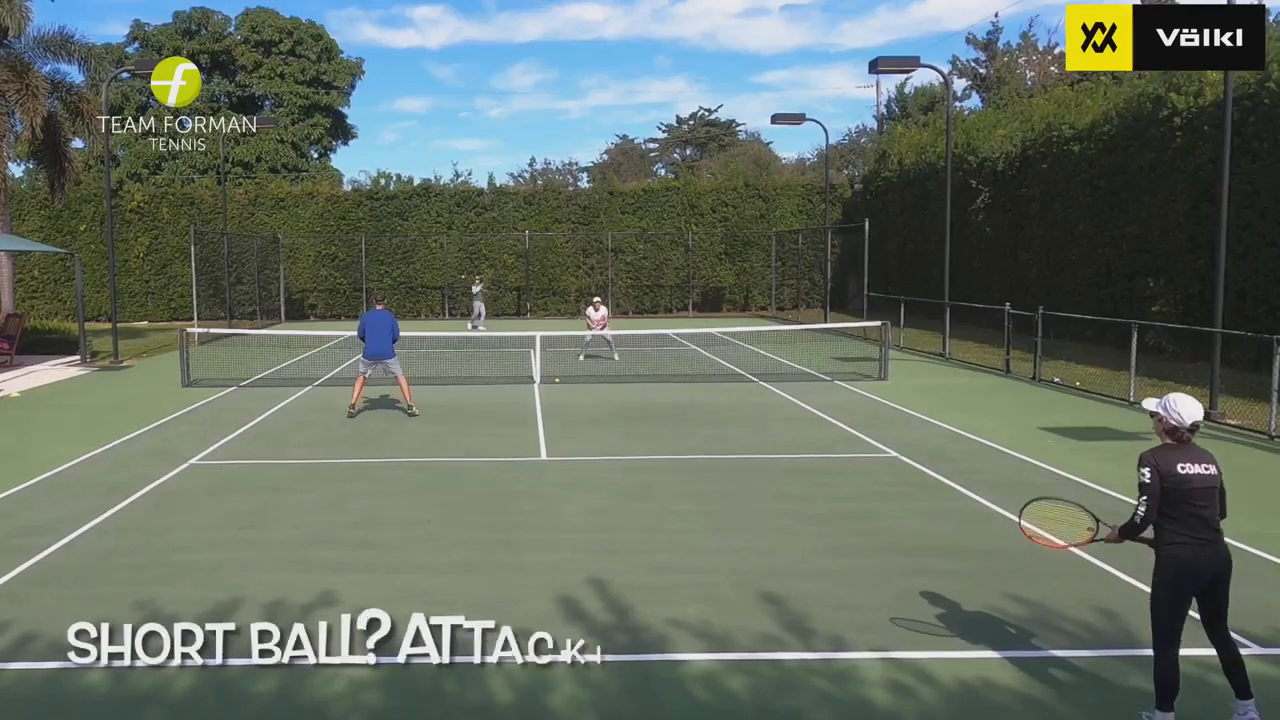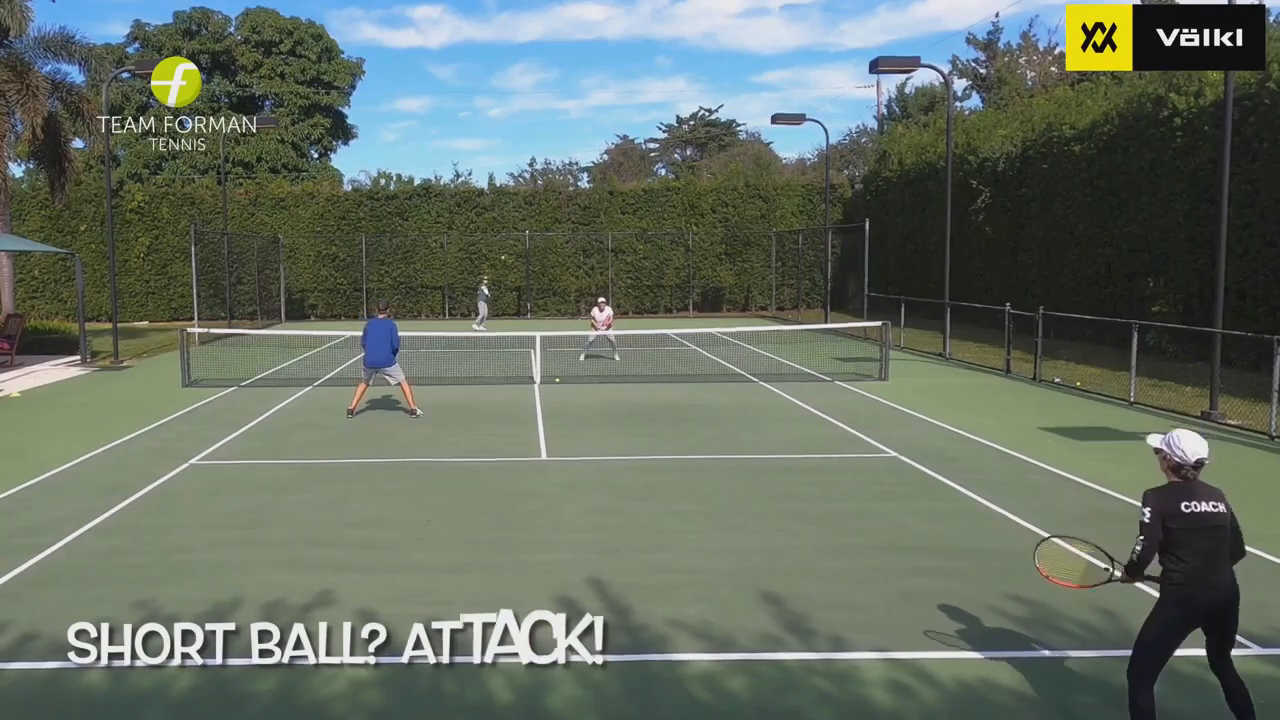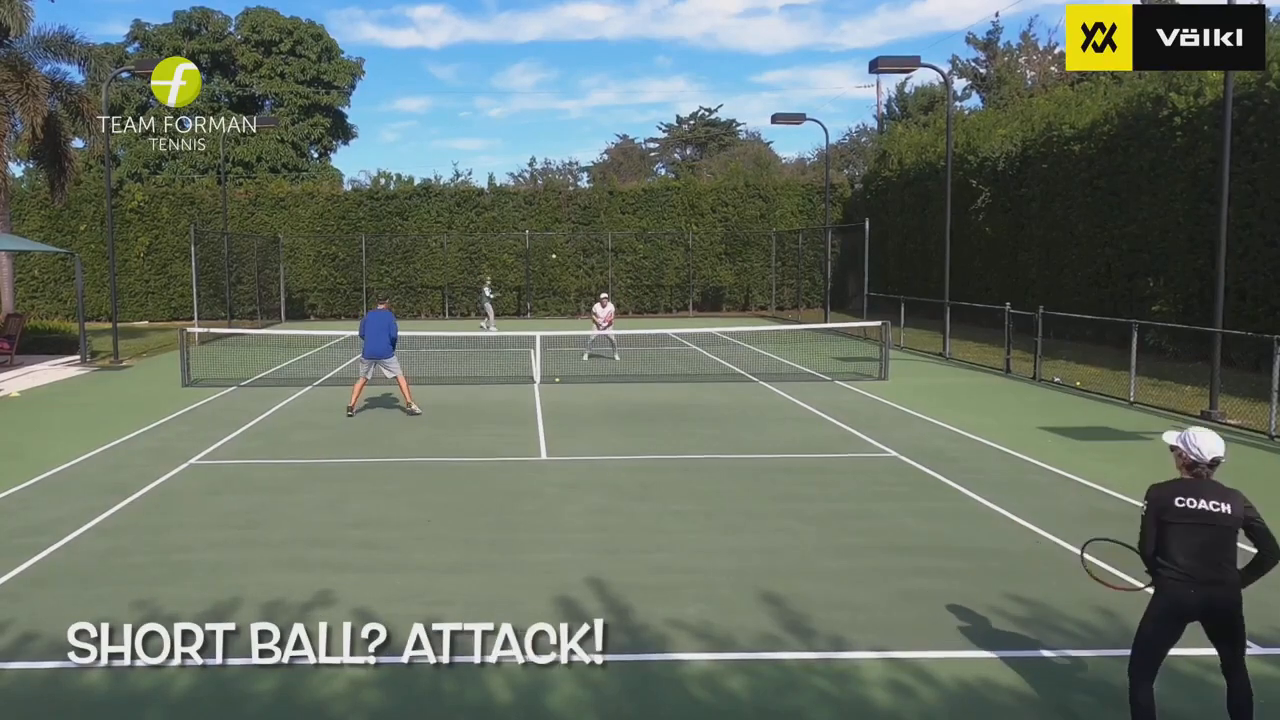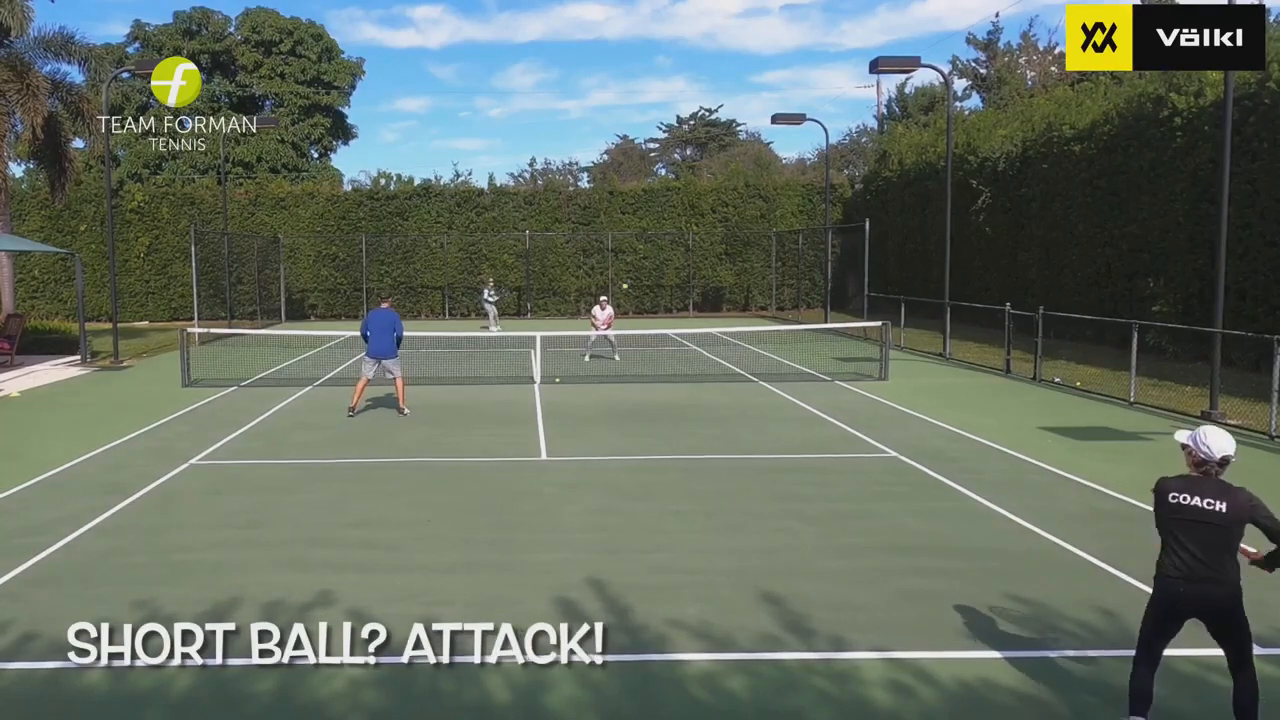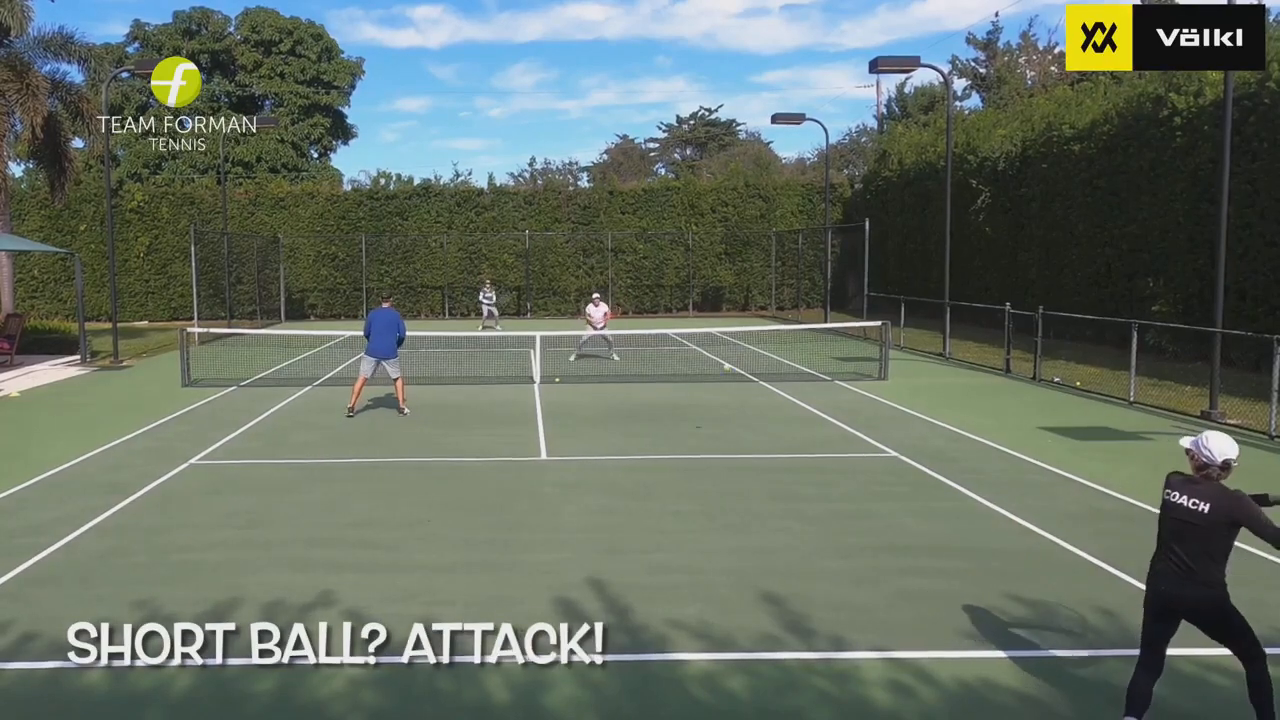
dt=0.2s
person 1, frame 1
left shoulder: (1153, 459)
right shoulder: (1208, 459)
left elbow: (1145, 515)
right elbow: (1220, 510)
left wrist: (1121, 533)
left hip: (1179, 562)
right hip: (1218, 558)
left knee: (1165, 645)
right knee: (1220, 634)
person 1, frame 2
left shoulder: (1157, 498)
right shoulder: (1218, 497)
left elbow: (1145, 552)
right elbow: (1237, 550)
left wrist: (1131, 572)
left hip: (1182, 597)
right hip: (1225, 596)
left knee: (1139, 674)
right knee: (1222, 665)
person 1, frame 3
left shoulder: (1159, 494)
right shoulder: (1235, 500)
left elbow: (1147, 549)
right wrist: (1238, 580)
left hip: (1174, 594)
right hip: (1224, 596)
left knee: (1140, 672)
right knee: (1235, 670)
person 1, frame 4
left shoulder: (1164, 488)
right shoulder: (1242, 499)
left hip: (1171, 590)
right hip: (1222, 595)
left knee: (1145, 662)
right knee: (1243, 669)
person 1, frame 5
left shoulder: (1172, 483)
right shoulder: (1233, 501)
left hip: (1161, 590)
right hip: (1207, 597)
left knee: (1148, 664)
right knee: (1254, 657)
